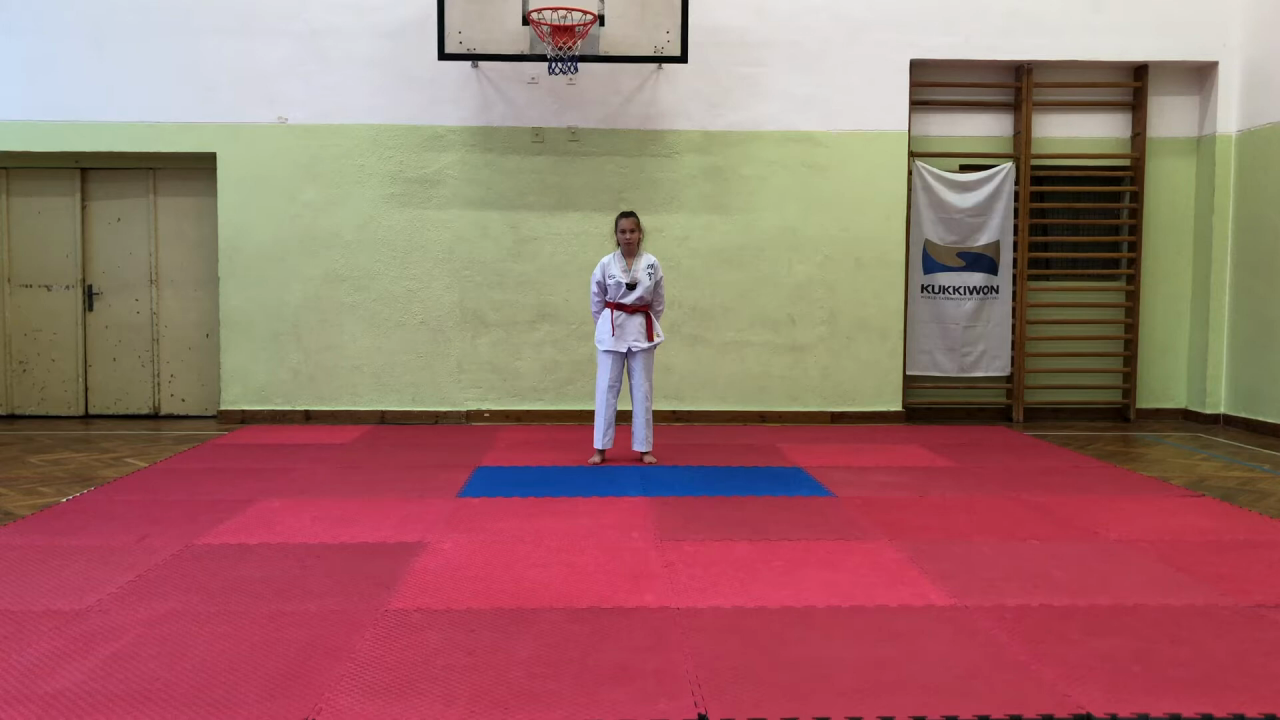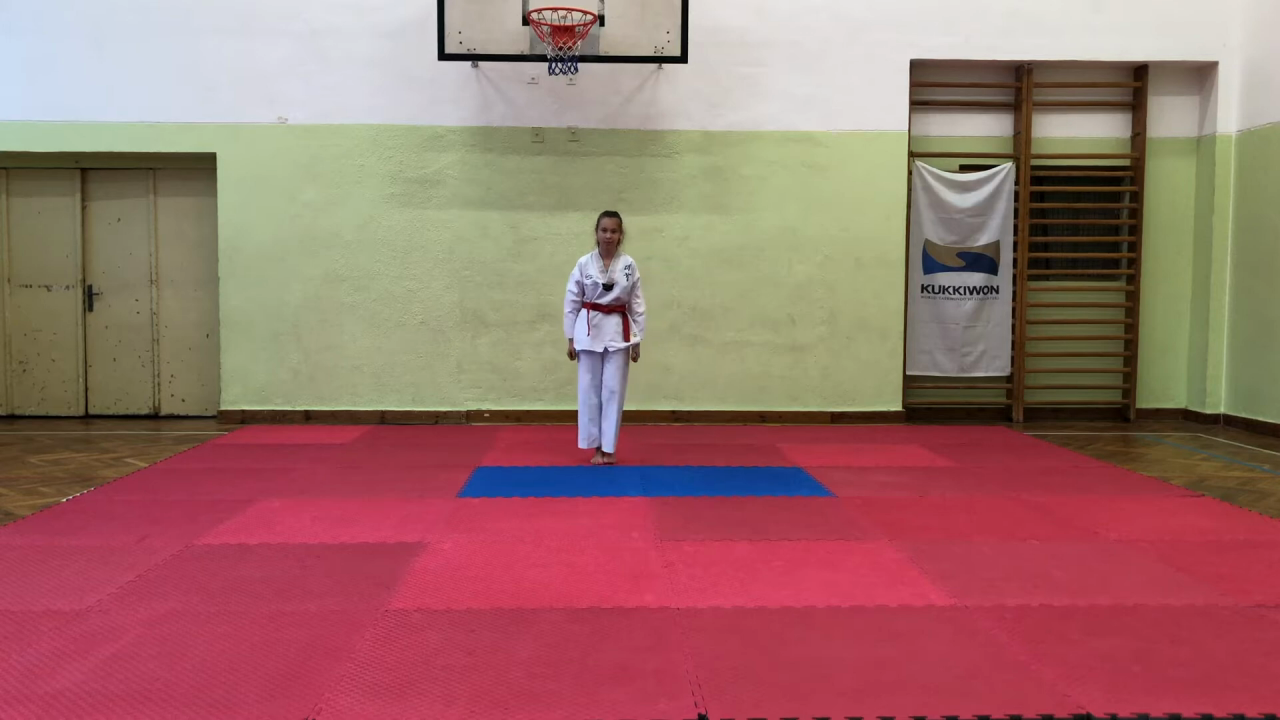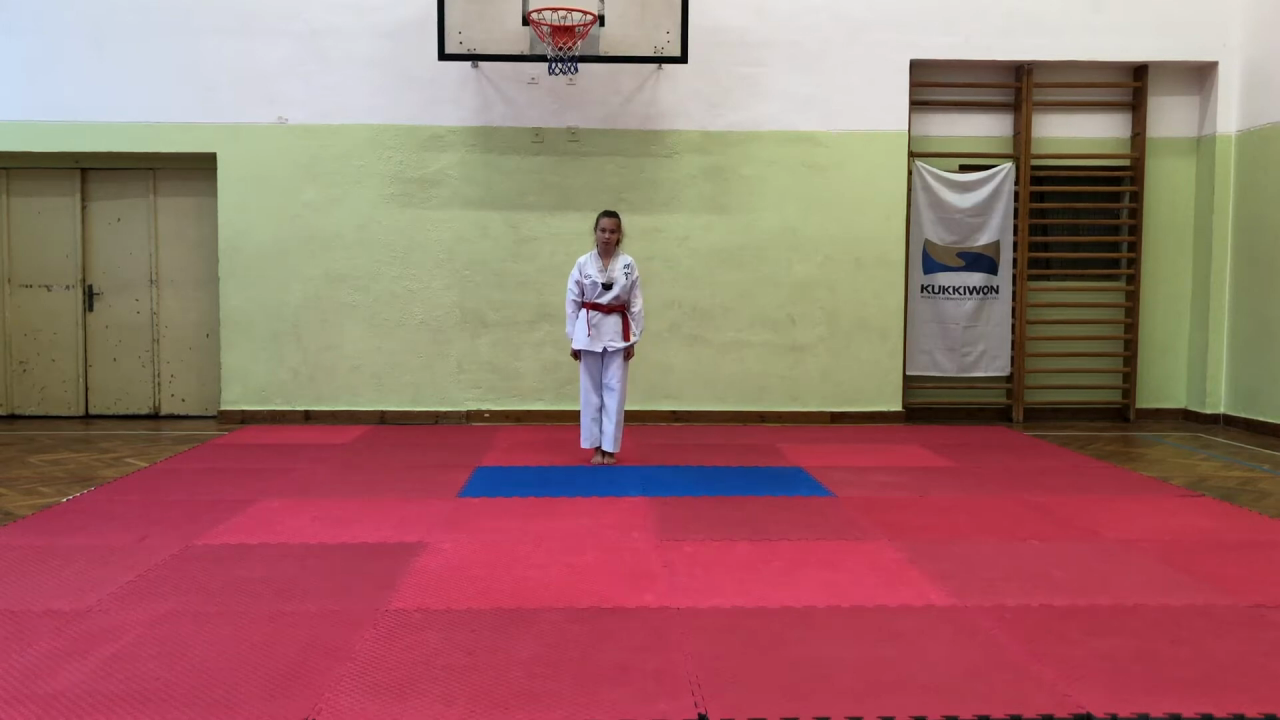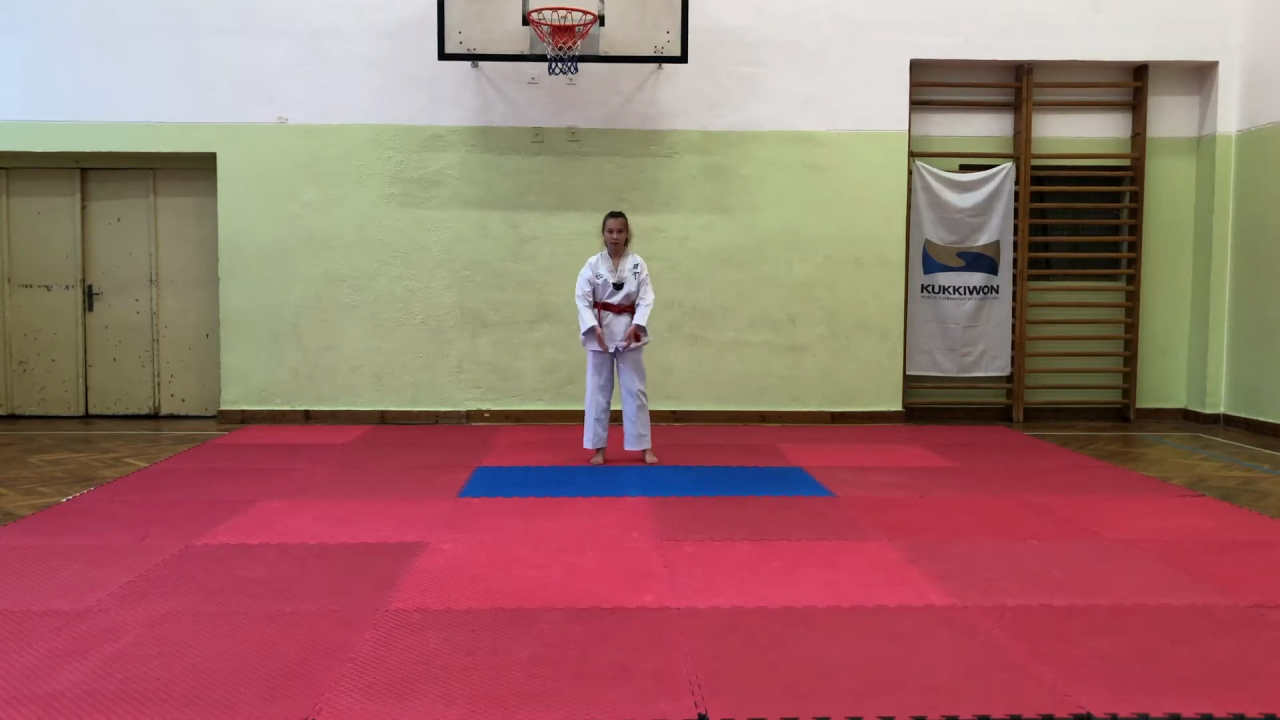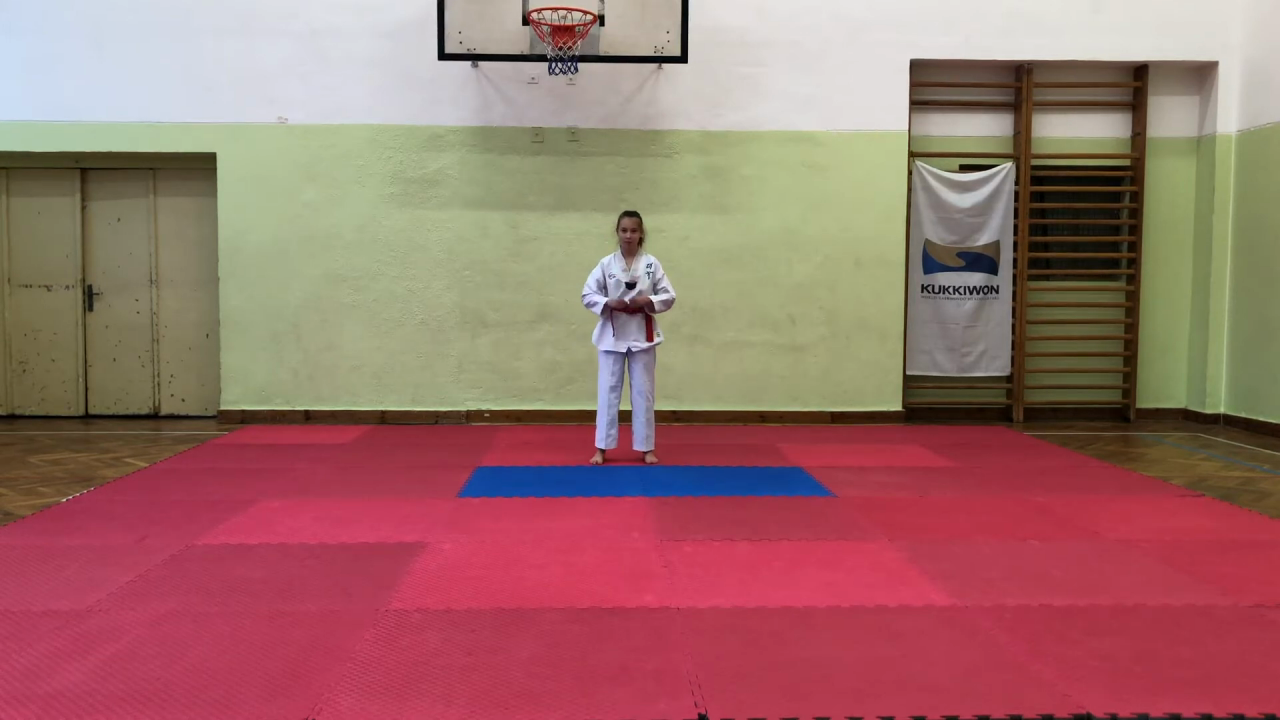
dt=1s
person 1, frame 1
left shoulder: (652, 264)
right shoulder: (606, 264)
left elbow: (658, 303)
right elbow: (597, 302)
left wrist: (648, 328)
right wrist: (607, 327)
left hip: (641, 329)
right hip: (612, 329)
left knee: (642, 389)
right knee: (607, 387)
left ankle: (644, 447)
right ankle: (601, 447)
person 1, frame 2
left shoulder: (629, 265)
right shoulder: (584, 264)
left elbow: (637, 304)
right elbow: (572, 302)
left wrist: (636, 341)
right wrist: (571, 339)
left hip: (618, 331)
right hip: (589, 330)
left knee: (613, 390)
right knee: (590, 389)
left ankle: (609, 448)
right ankle: (597, 447)
person 1, frame 3
left shoulder: (628, 264)
right shoulder: (583, 263)
left elbow: (635, 304)
right elbow: (573, 302)
left wrist: (633, 340)
right wrist: (573, 339)
left hip: (617, 331)
right hip: (589, 330)
left knee: (614, 389)
right knee: (591, 389)
left ankle: (610, 448)
right ankle: (596, 446)
person 1, frame 4
left shoulder: (637, 263)
right shoulder: (593, 264)
left elbow: (646, 299)
right elbow: (582, 300)
left wrist: (636, 327)
right wrist: (594, 329)
left hip: (629, 330)
right hip: (600, 331)
left knee: (635, 389)
right knee: (598, 391)
left ankle: (644, 446)
right ankle: (599, 447)
person 1, frame 5
left shoulder: (651, 263)
right shoulder: (606, 264)
left elbow: (669, 297)
right elbow: (587, 295)
left wrist: (647, 301)
right wrist: (608, 302)
left hip: (642, 332)
right hip: (612, 332)
left knee: (643, 390)
right knee: (608, 389)
left ankle: (646, 447)
right ankle: (602, 447)
